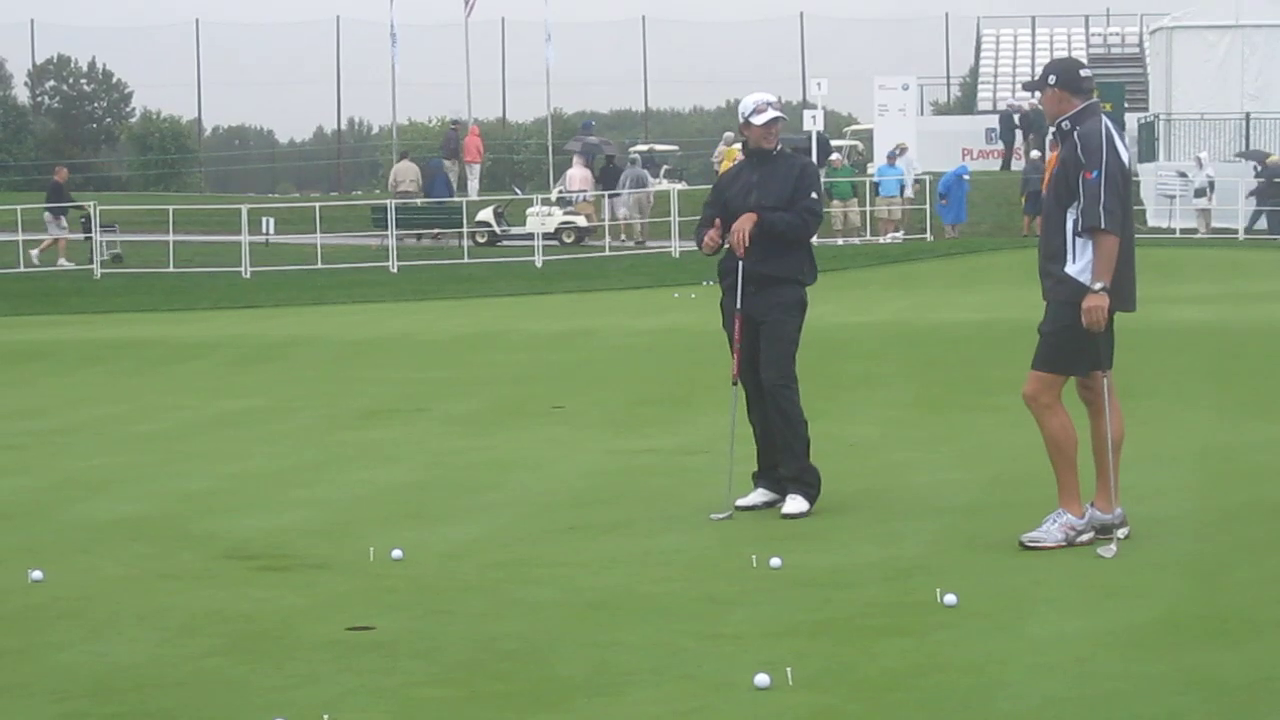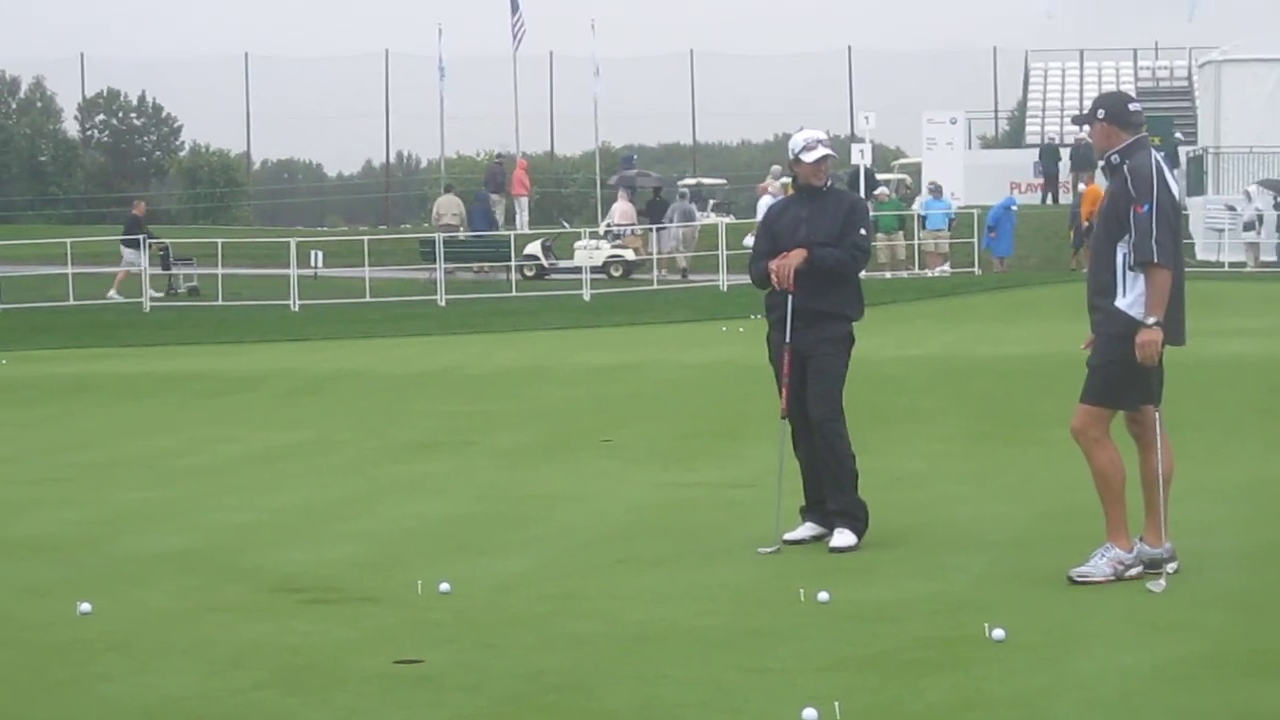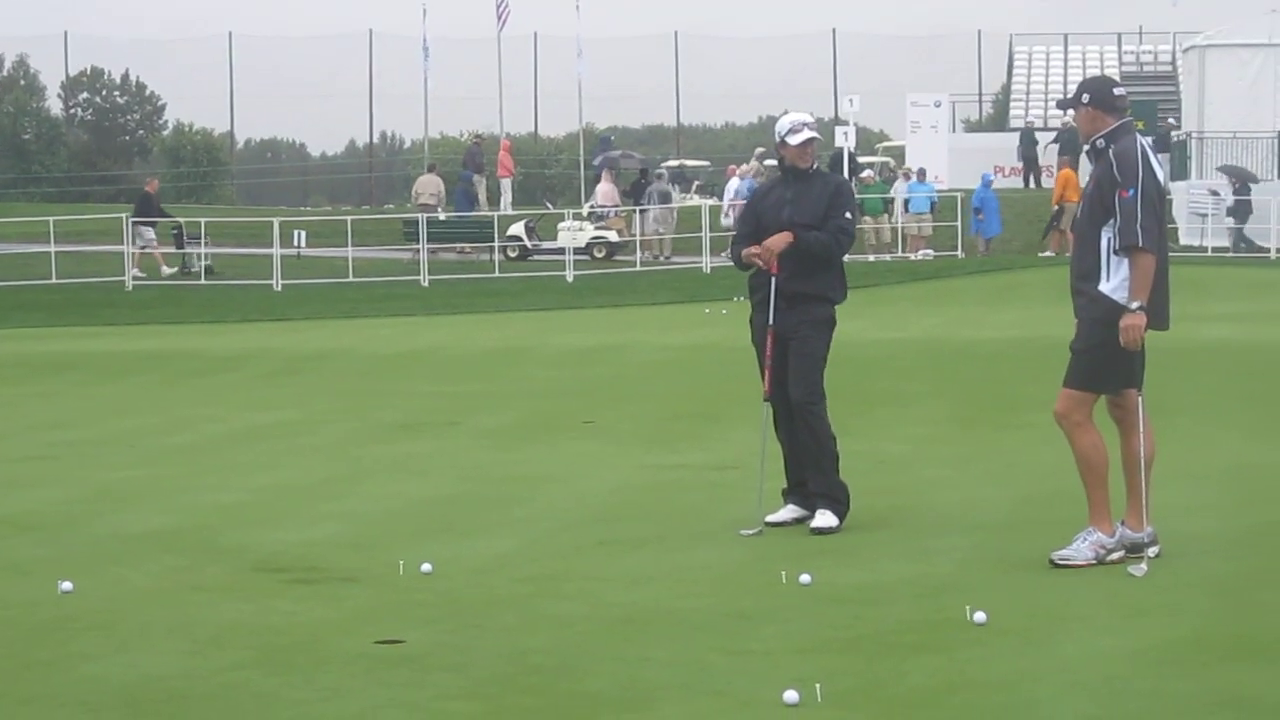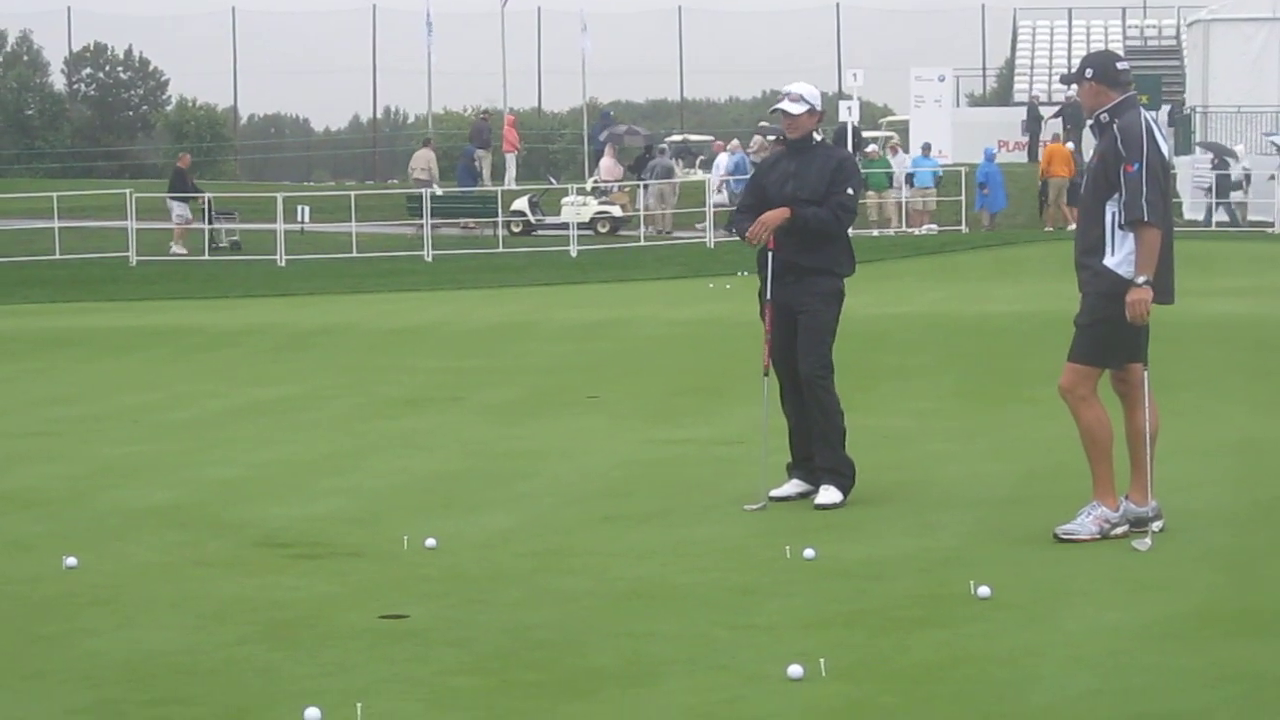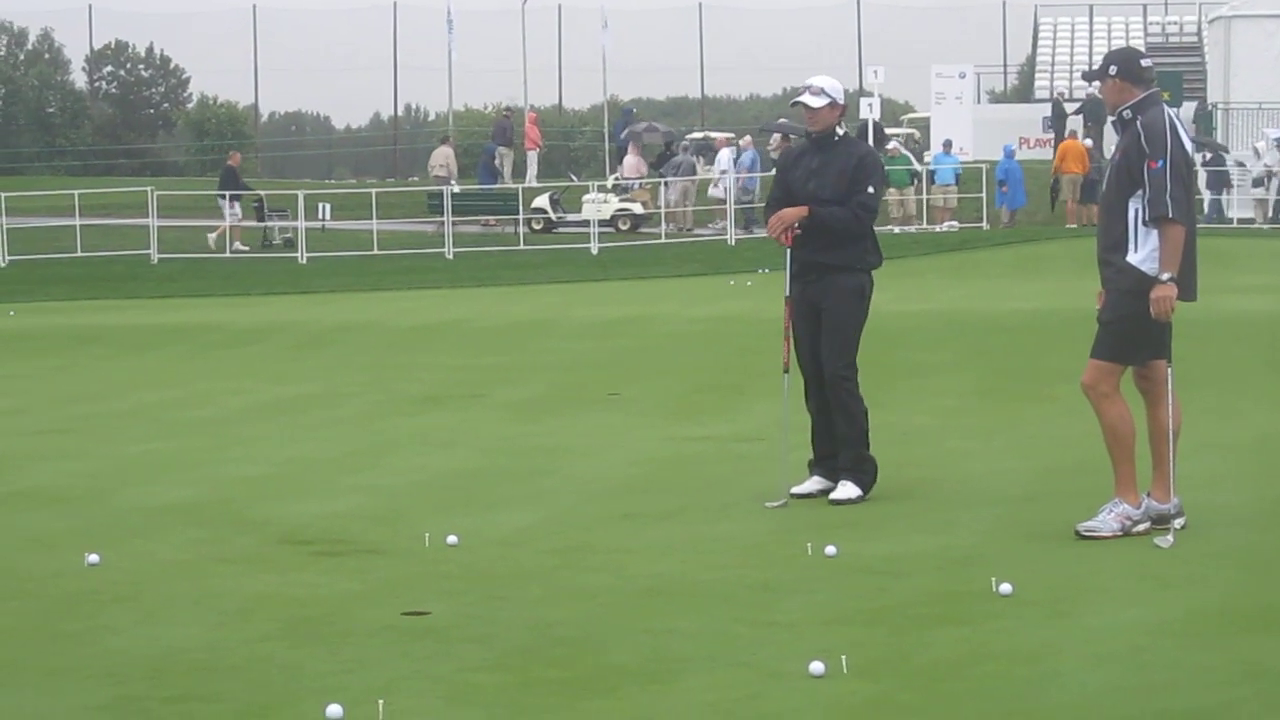
dt=0.5s
person 1, frame 1
left shoulder: (1091, 138)
right shoulder: (1085, 136)
left elbow: (1107, 220)
left wrist: (1099, 287)
left hip: (1083, 289)
right hip: (1080, 287)
left knee: (1040, 393)
right knee: (1095, 391)
left ankle: (1073, 514)
right ankle: (1106, 510)
person 1, frame 2
left shoulder: (1141, 171)
right shoulder: (1133, 170)
left elbow: (1159, 254)
left wrist: (1152, 322)
right wrist: (1108, 323)
left hip: (1136, 324)
right hip: (1128, 321)
left knee: (1088, 426)
right knee: (1143, 426)
left ankle: (1121, 548)
right ankle: (1155, 545)
person 1, frame 3
left shoulder: (1126, 156)
right shoulder: (1116, 154)
left elbow: (1143, 239)
left wrist: (1136, 306)
left hip: (1117, 307)
right hip: (1110, 306)
left knee: (1071, 411)
right knee: (1125, 410)
left ankle: (1103, 533)
right ankle: (1136, 530)
person 1, frame 4
left shoulder: (1131, 132)
right shoulder: (1120, 130)
left elbow: (1149, 214)
left wrist: (1142, 282)
left hip: (1122, 282)
right hip: (1115, 281)
left knee: (1076, 385)
right knee: (1129, 386)
left ankle: (1108, 507)
right ankle: (1140, 504)
person 1, frame 5
left shoulder: (1154, 128)
right shoulder: (1141, 126)
left elbow: (1172, 210)
left wrist: (1167, 277)
right wrist: (1117, 278)
left hip: (1146, 279)
right hip: (1137, 277)
left knee: (1099, 382)
right knee: (1152, 383)
left ankle: (1129, 504)
right ankle: (1162, 500)
person 2, frame 1
left shoulder: (800, 169)
right shoulder: (730, 178)
left elbow: (807, 222)
right elbow: (707, 225)
left wrist: (758, 218)
right wrist: (710, 236)
left hip: (782, 291)
right hip: (739, 292)
left knee: (778, 382)
right knee: (753, 386)
left ankle: (800, 484)
right ankle: (771, 480)
person 2, frame 2
left shoulder: (849, 205)
right shoulder: (777, 212)
left elbow: (855, 257)
right elbow: (756, 269)
left wrist: (807, 254)
right wrist: (771, 267)
left hip: (829, 327)
right hip: (783, 328)
left knee: (825, 416)
right knee: (800, 421)
left ankle: (848, 518)
right ankle: (818, 513)
person 2, frame 3
left shoulder: (834, 188)
right shoulder: (763, 194)
left elbow: (839, 241)
right elbow: (739, 245)
left wrist: (793, 237)
right wrist: (746, 253)
left hip: (812, 309)
right hip: (767, 309)
left knee: (806, 398)
right knee: (780, 403)
left ankle: (829, 500)
right ankle: (800, 496)
person 2, frame 4
left shoulder: (839, 162)
right shoulder: (770, 165)
left elbow: (839, 216)
right elbow: (744, 212)
left wrist: (789, 214)
right wrist: (750, 230)
left hip: (820, 282)
right hip: (777, 282)
left knee: (815, 373)
right knee: (789, 377)
left ankle: (836, 475)
right ankle: (805, 470)
person 2, frame 5
left shoulder: (862, 157)
right shoulder: (794, 158)
left elbow: (861, 215)
right elbow: (774, 205)
left wrist: (807, 213)
right wrist: (779, 223)
left hip: (846, 277)
right hip: (805, 277)
left knee: (838, 372)
right knee: (813, 376)
left ankle: (857, 471)
right ankle: (826, 467)
